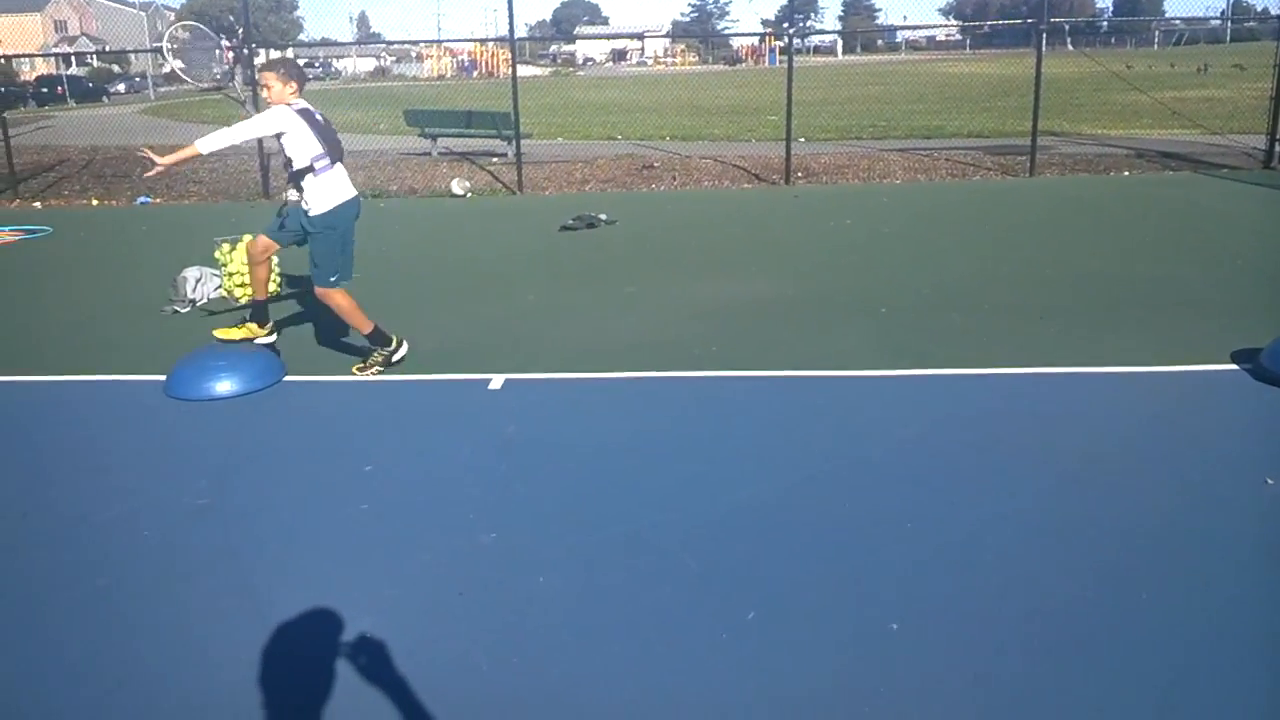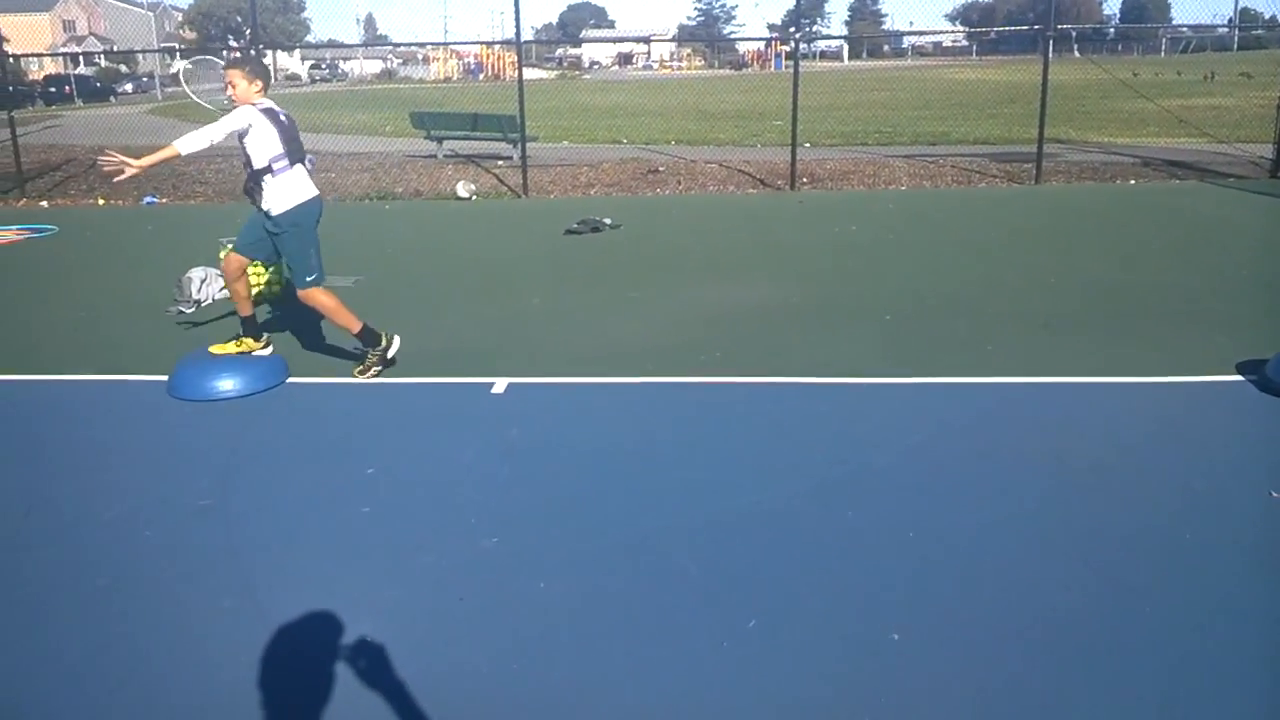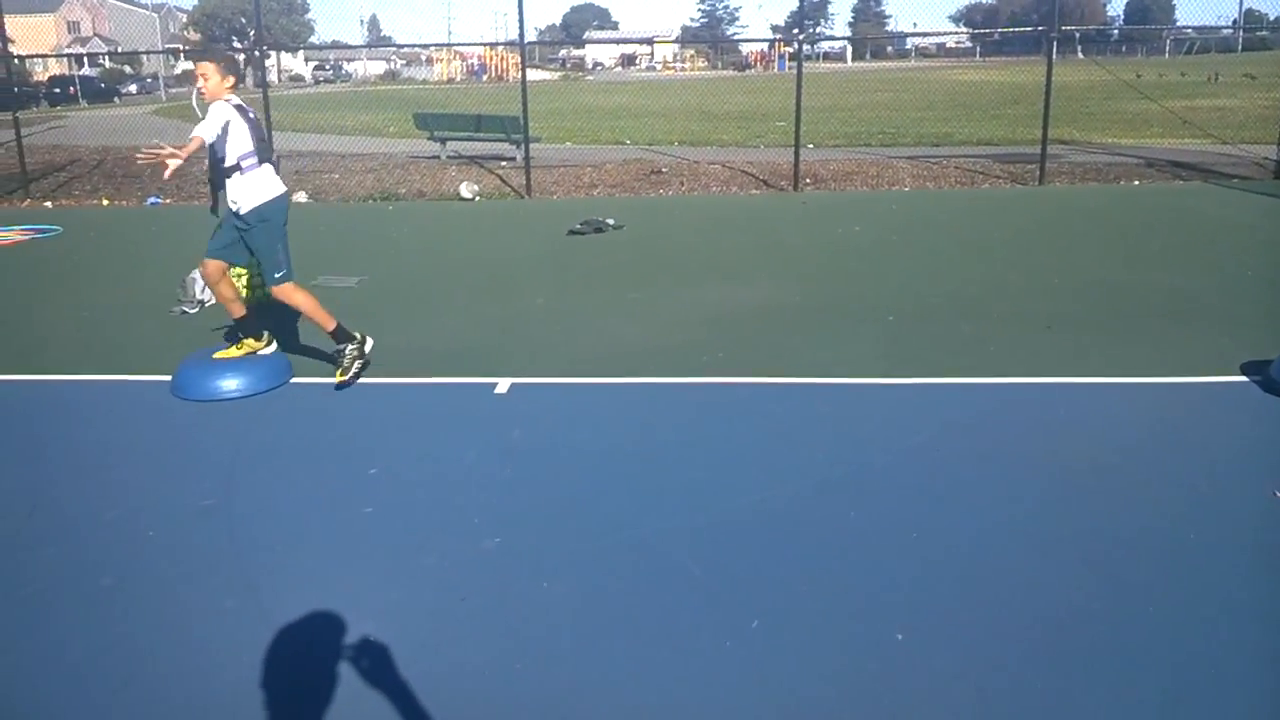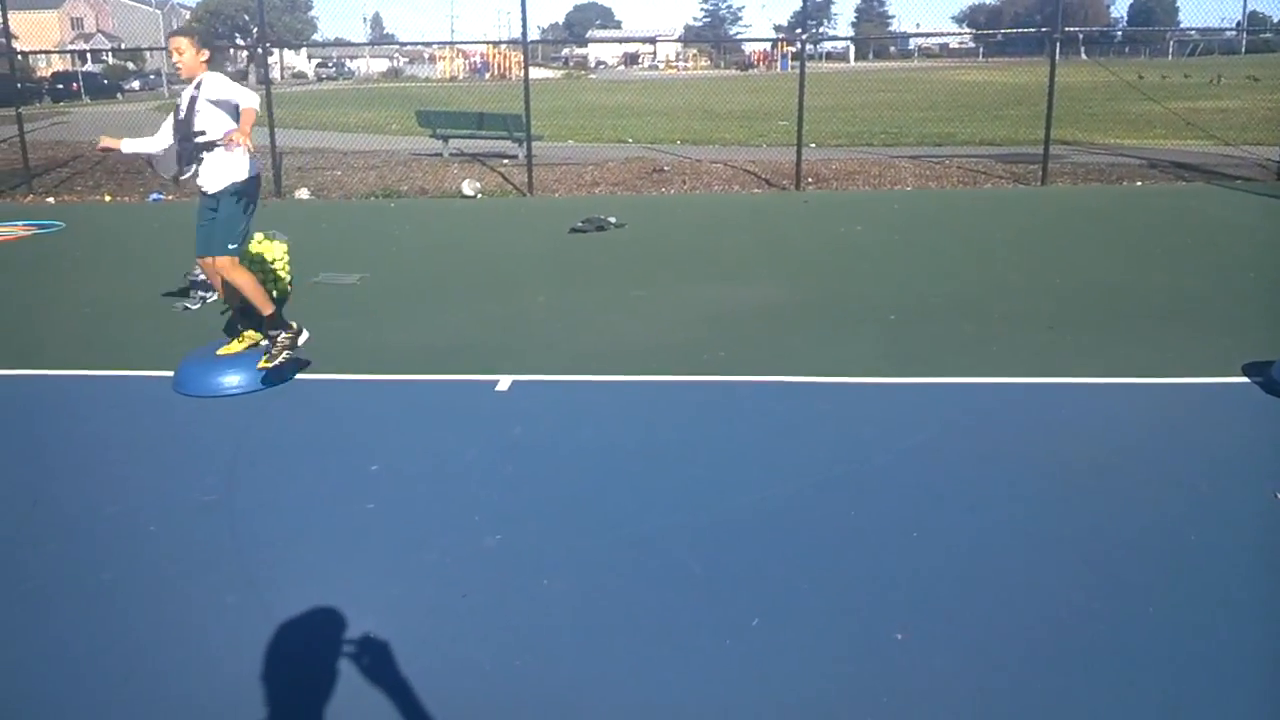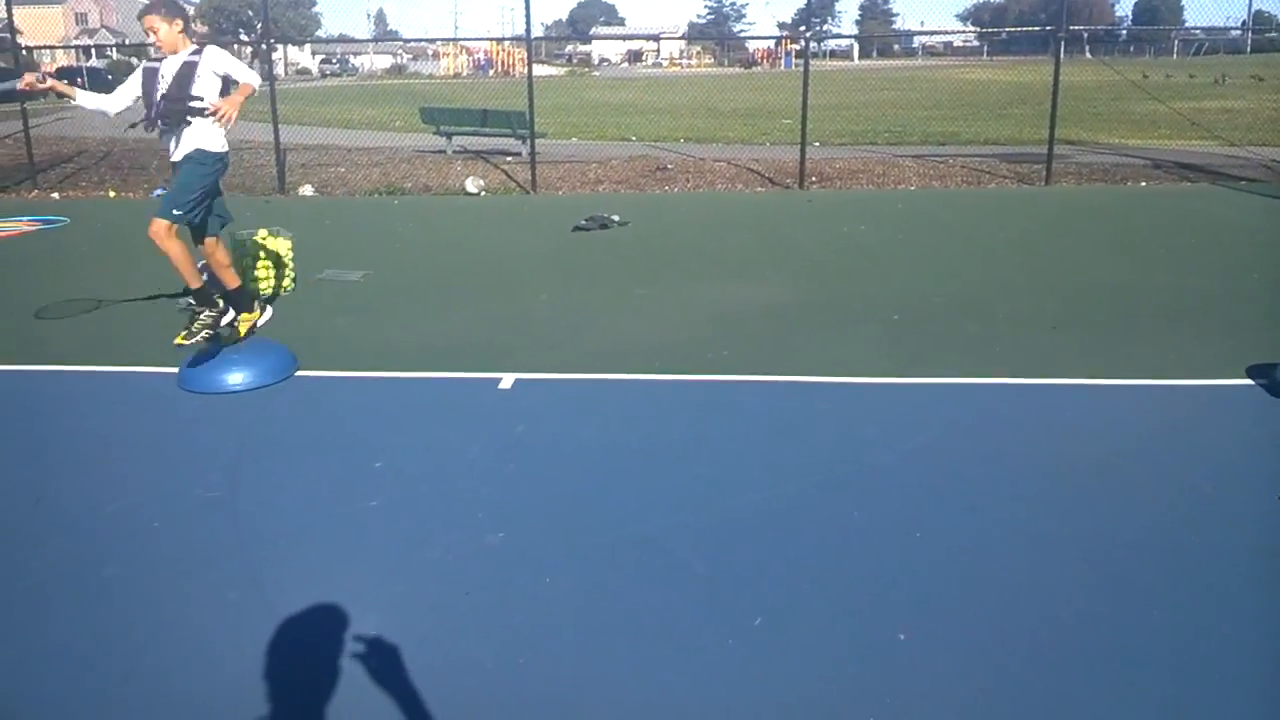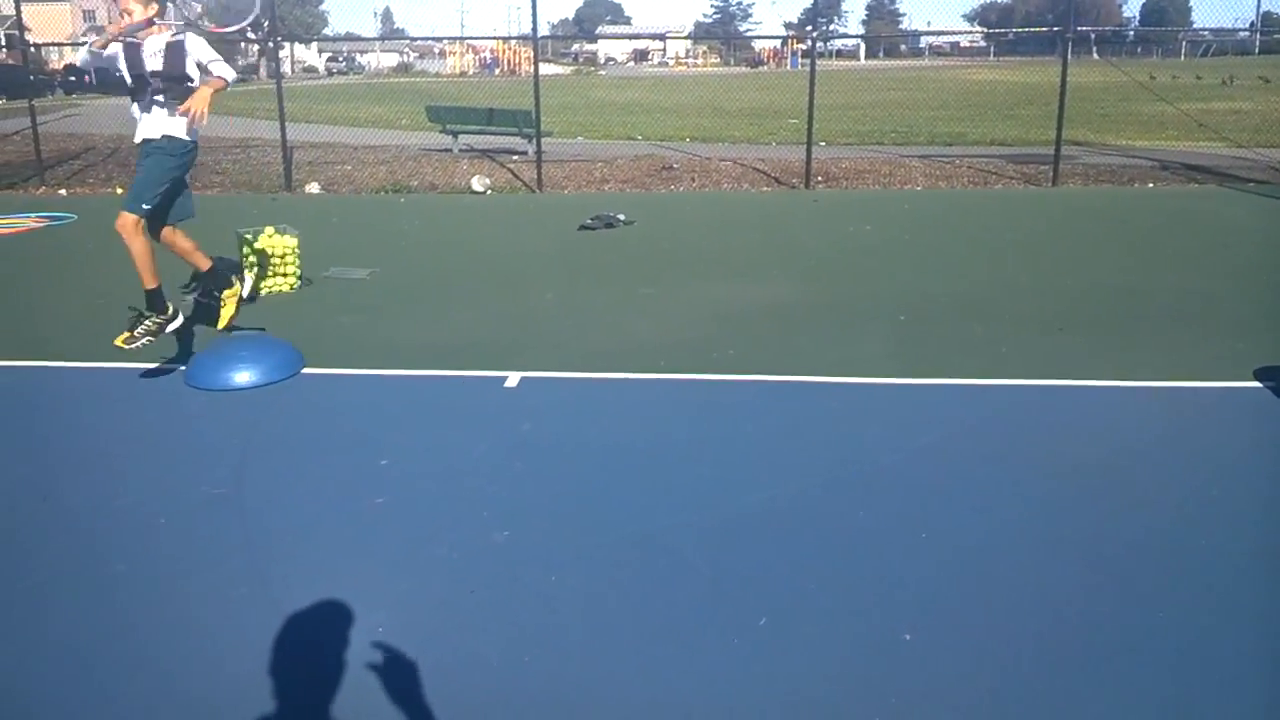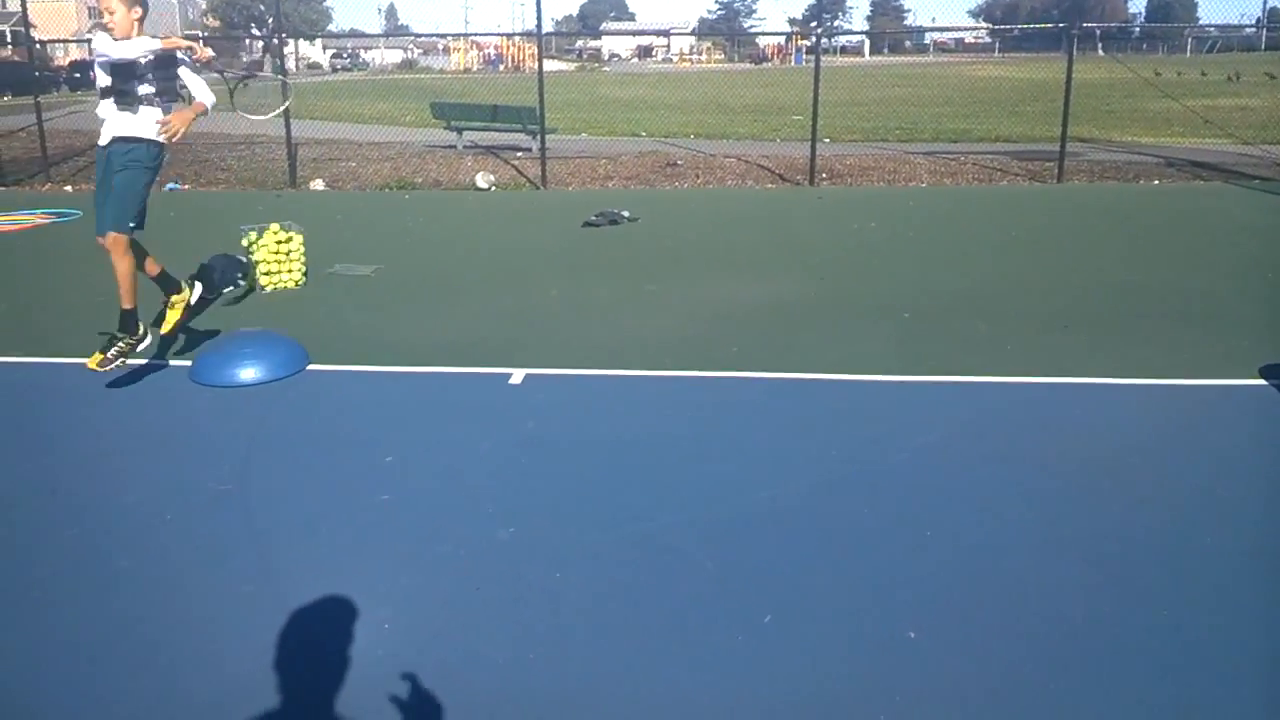
dt=0.1s
person 1, frame 1
left shoulder: (282, 115)
right shoulder: (302, 112)
left elbow: (227, 136)
left wrist: (168, 161)
left hip: (331, 209)
right hip: (314, 205)
left knee: (326, 289)
right knee: (258, 249)
left ankle: (386, 345)
right ankle: (259, 324)
person 1, frame 2
left shoulder: (248, 114)
right shoulder: (274, 114)
left elbow: (195, 139)
left wrist: (141, 163)
left hip: (296, 210)
right hip: (280, 209)
left knee: (309, 290)
right knee: (233, 265)
left ankle: (378, 343)
right ankle: (252, 337)
person 1, frame 3
left shoulder: (222, 108)
right shoulder: (234, 110)
left elbow: (206, 131)
left wrist: (183, 154)
left hip: (262, 208)
right hip: (243, 209)
left knee: (280, 287)
right knee: (211, 269)
left ankle: (350, 342)
right ankle: (254, 337)
person 1, frame 4
left shoulder: (213, 83)
right shoulder: (187, 97)
left elbow: (247, 98)
right elbow: (161, 142)
left wrist: (243, 127)
right wrist: (118, 145)
left hip: (234, 184)
right hip: (212, 189)
left knee: (224, 262)
right knee: (209, 264)
left ankle: (284, 329)
right ankle: (255, 329)
person 1, frame 5
left shoulder: (210, 56)
right shoulder: (150, 70)
left elbow: (251, 77)
right elbow: (111, 103)
left wrist: (237, 98)
right wrist: (56, 87)
left hip: (204, 154)
right hip: (183, 161)
left knee: (160, 229)
right knee: (209, 244)
left ankle: (210, 307)
right ankle: (250, 307)
person 1, frame 6
left shoulder: (186, 44)
right shoulder: (122, 46)
left elbow: (226, 73)
right elbow: (88, 59)
left wrist: (206, 90)
right wrist: (107, 37)
left hip: (173, 144)
right hip: (149, 144)
left knee: (127, 223)
right knee: (166, 232)
left ankle: (159, 310)
right ankle: (229, 280)
person 1, frame 7
left shoulder: (170, 55)
right shoulder: (103, 44)
left elbow: (205, 95)
right elbow: (122, 51)
left wrist: (189, 112)
right wrist: (175, 43)
left hip: (141, 148)
right hip: (110, 146)
left knee: (116, 240)
right knee: (108, 240)
left ankle: (130, 331)
right ankle: (175, 289)
